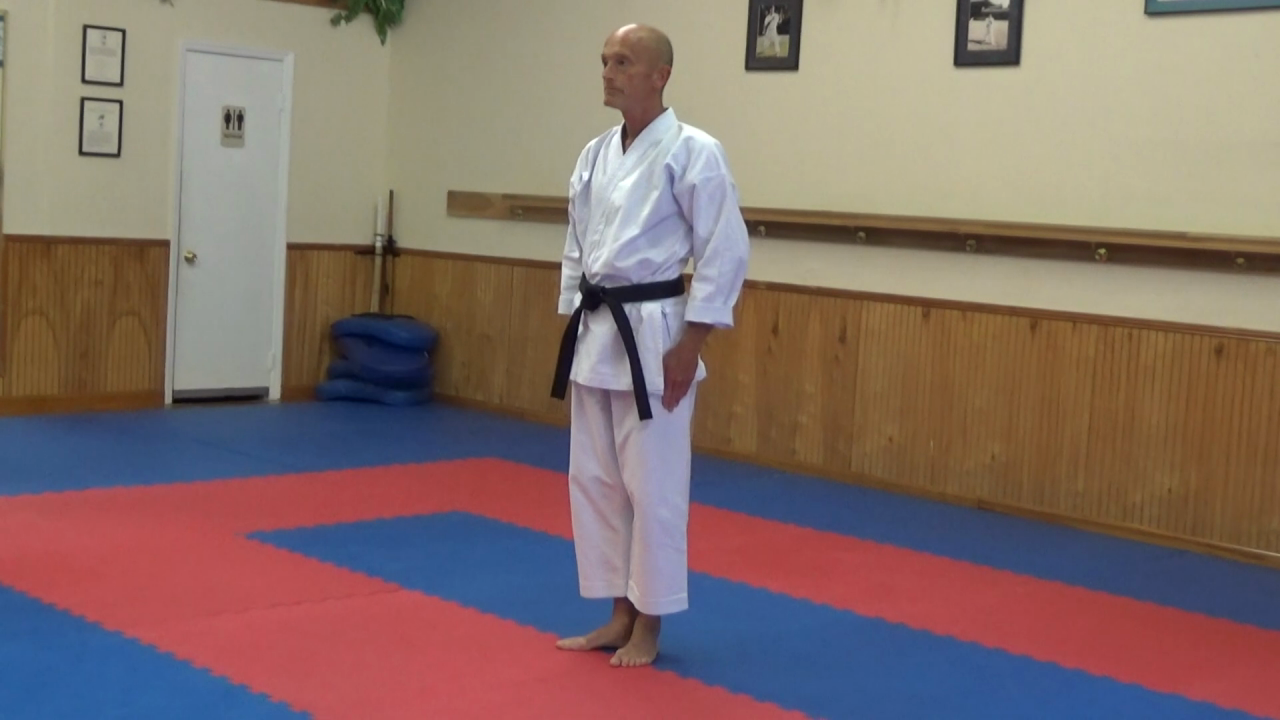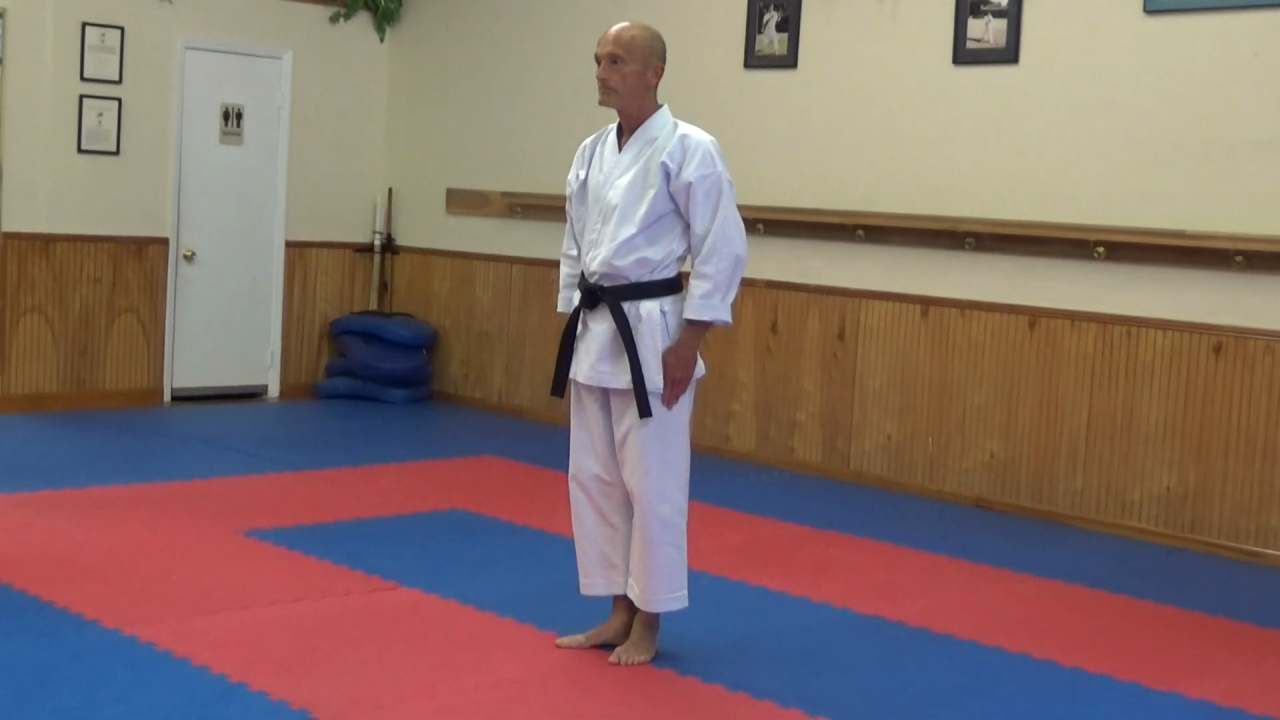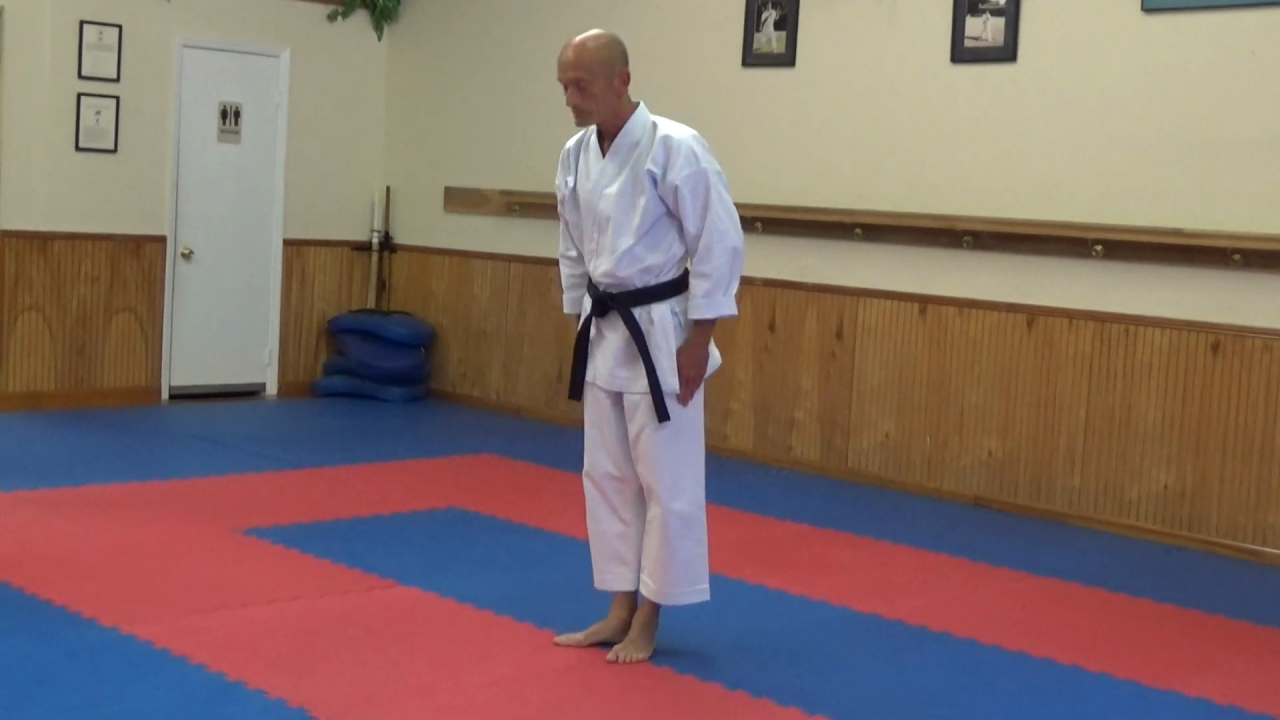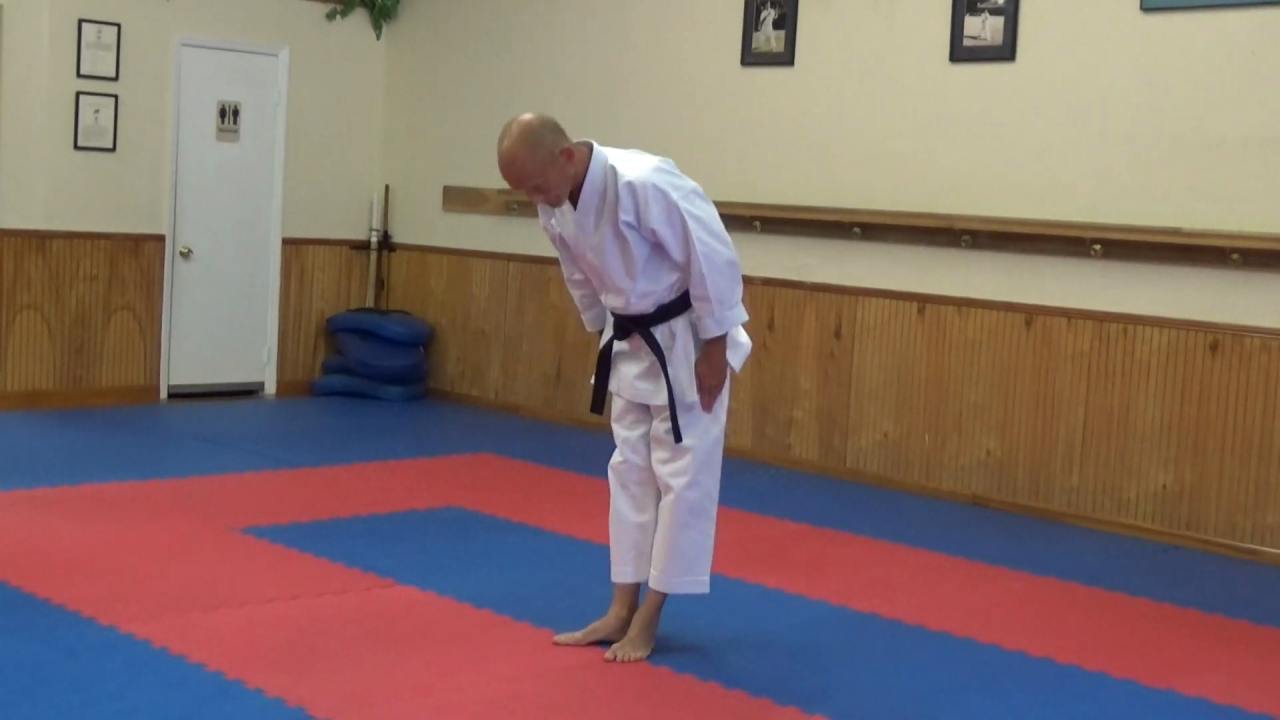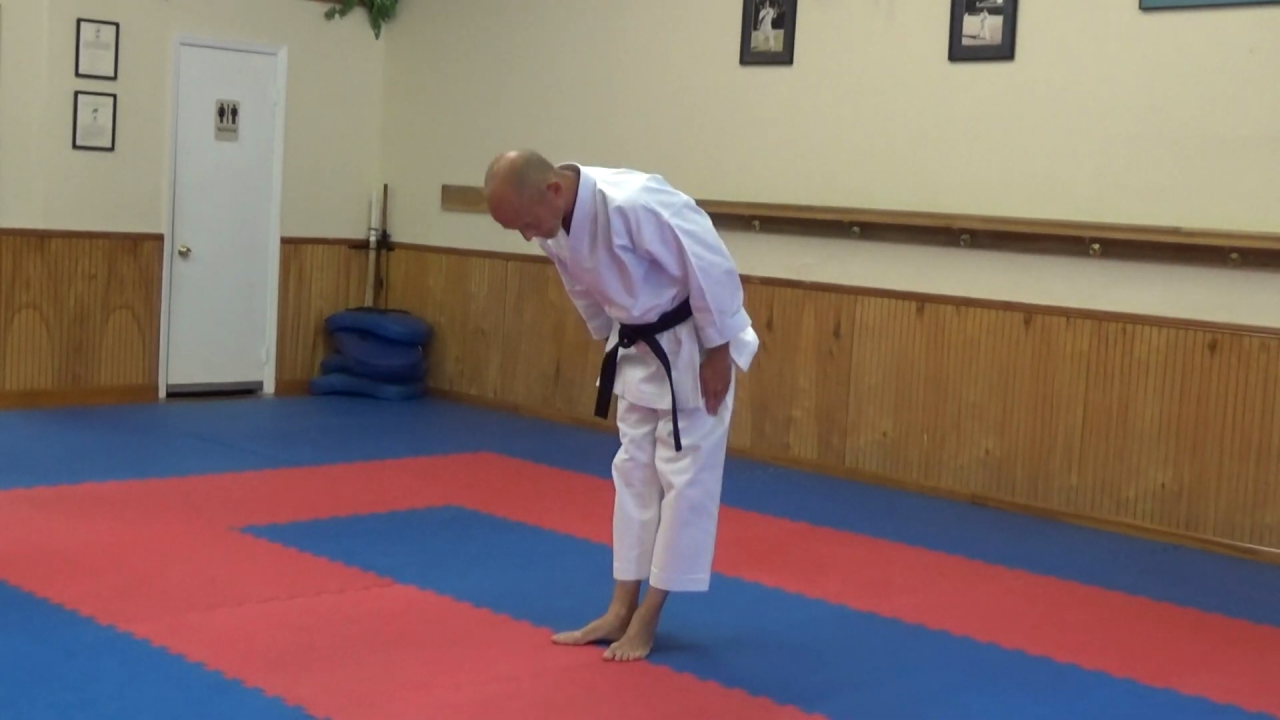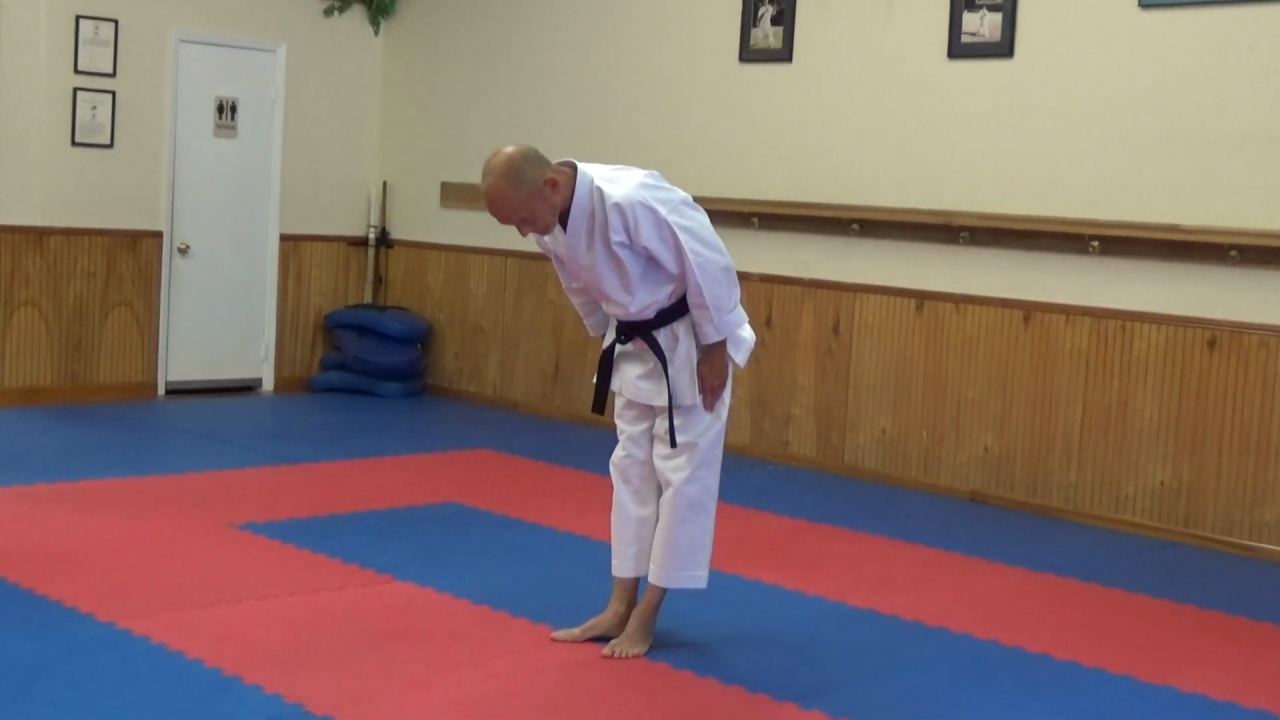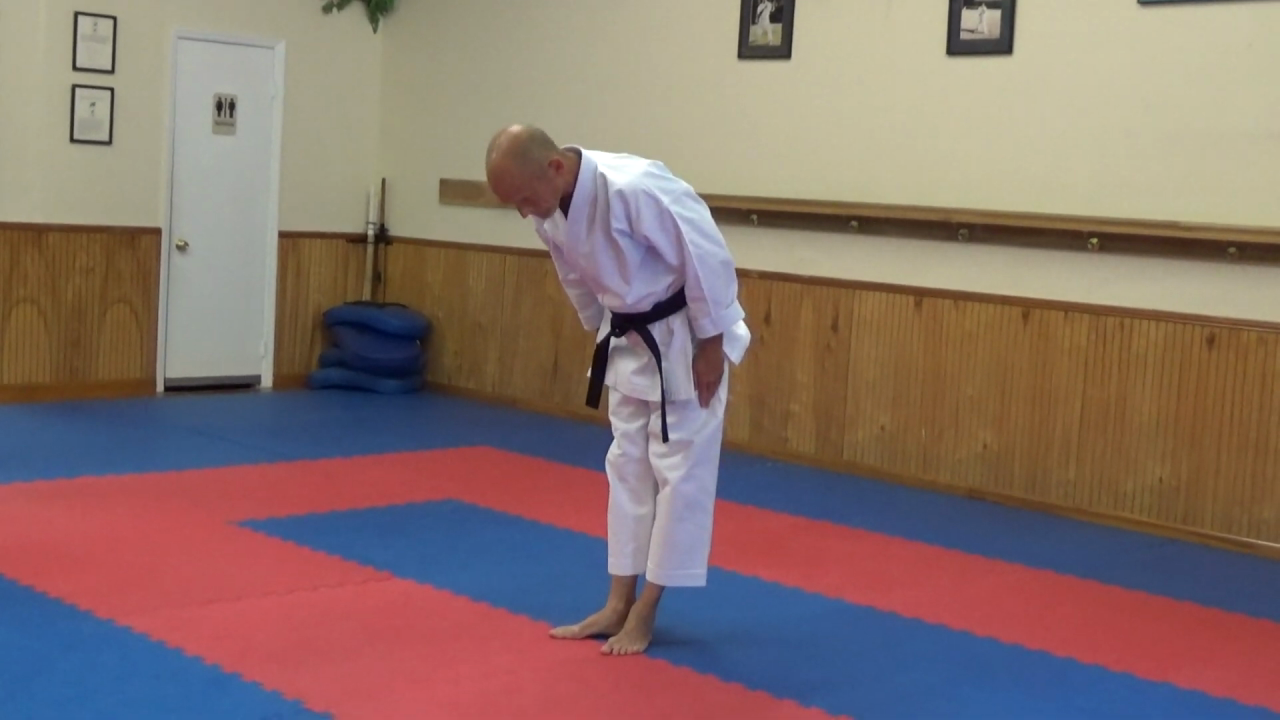
dt=0.5s
person 1, frame 1
left shoulder: (693, 151)
right shoulder: (594, 153)
left elbow: (725, 253)
left wrist: (690, 344)
right wrist: (575, 327)
left hip: (653, 334)
right hip: (593, 333)
left knee: (652, 485)
right knee: (594, 480)
left ankle: (648, 625)
right ankle: (619, 614)
person 1, frame 2
left shoulder: (689, 148)
right shoulder: (591, 151)
left elbow: (722, 250)
left wrist: (688, 342)
right wrist: (574, 323)
left hip: (651, 331)
right hip: (592, 330)
left knee: (651, 483)
right knee: (593, 478)
left ankle: (647, 622)
right ankle: (618, 612)
person 1, frame 3
left shoulder: (675, 147)
right shoulder: (575, 155)
left elbow: (720, 244)
left wrist: (697, 339)
right wrist: (584, 321)
left hip: (662, 333)
right hip: (604, 333)
left knee: (667, 480)
right knee: (607, 475)
left ankle: (648, 621)
right ankle: (620, 611)
person 1, frame 4
left shoulder: (645, 183)
right shoulder: (555, 202)
left elbow: (714, 260)
left wrist: (713, 349)
right wrist: (609, 340)
left hip: (685, 341)
right hip: (632, 344)
left knee: (682, 474)
right knee: (630, 471)
left ankle: (648, 618)
right ankle: (621, 610)
person 1, frame 5
left shoulder: (633, 203)
right shoulder: (554, 224)
left elbow: (711, 268)
left wrist: (717, 354)
right wrist: (615, 346)
left hip: (695, 341)
right hip: (640, 345)
left knee: (685, 473)
right knee: (634, 470)
left ankle: (647, 618)
right ankle: (621, 609)
person 1, frame 6
left shoulder: (630, 199)
right shoulder: (550, 219)
left elbow: (708, 264)
left wrist: (714, 350)
right wrist: (613, 343)
left hip: (691, 338)
right hip: (636, 343)
left knee: (682, 471)
right knee: (632, 468)
left ankle: (646, 615)
right ankle: (620, 607)
person 1, frame 7
left shoulder: (635, 188)
right shoulder: (548, 206)
left elbow: (707, 259)
left wrist: (709, 348)
right wrist: (607, 336)
left hip: (685, 334)
right hip: (630, 338)
left knee: (679, 468)
right knee: (627, 466)
left ankle: (644, 612)
right ankle: (618, 603)
